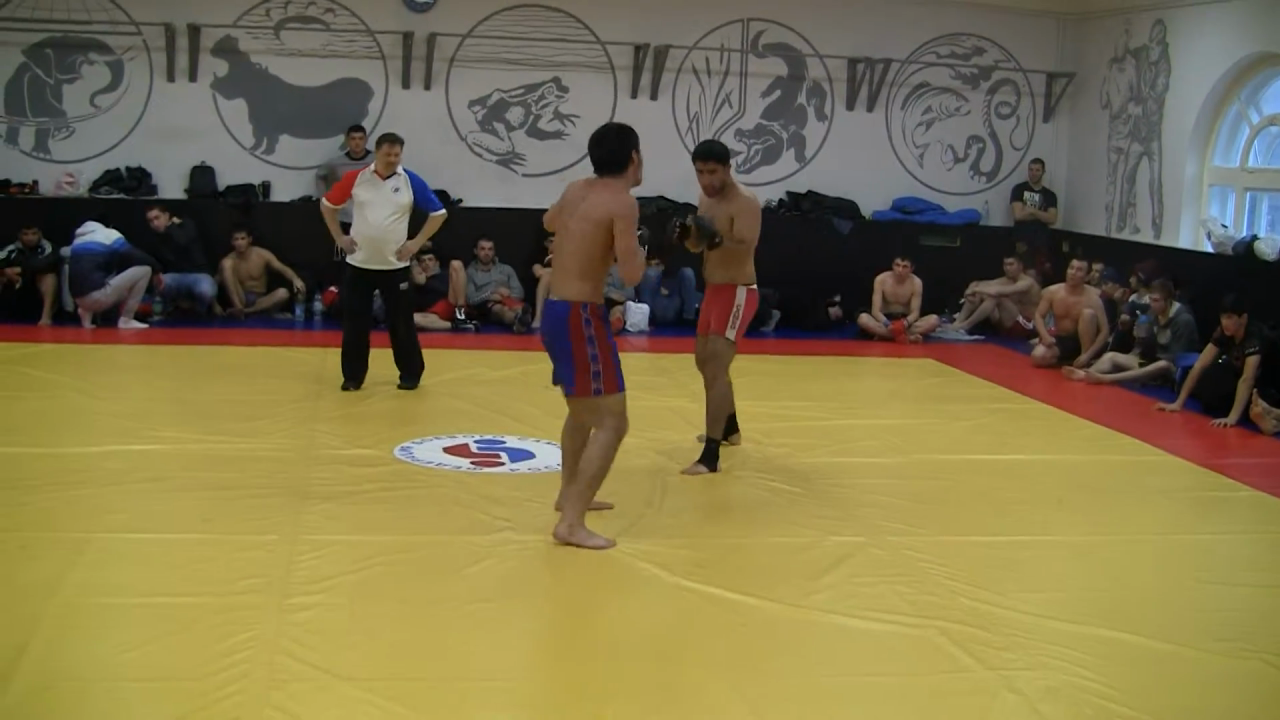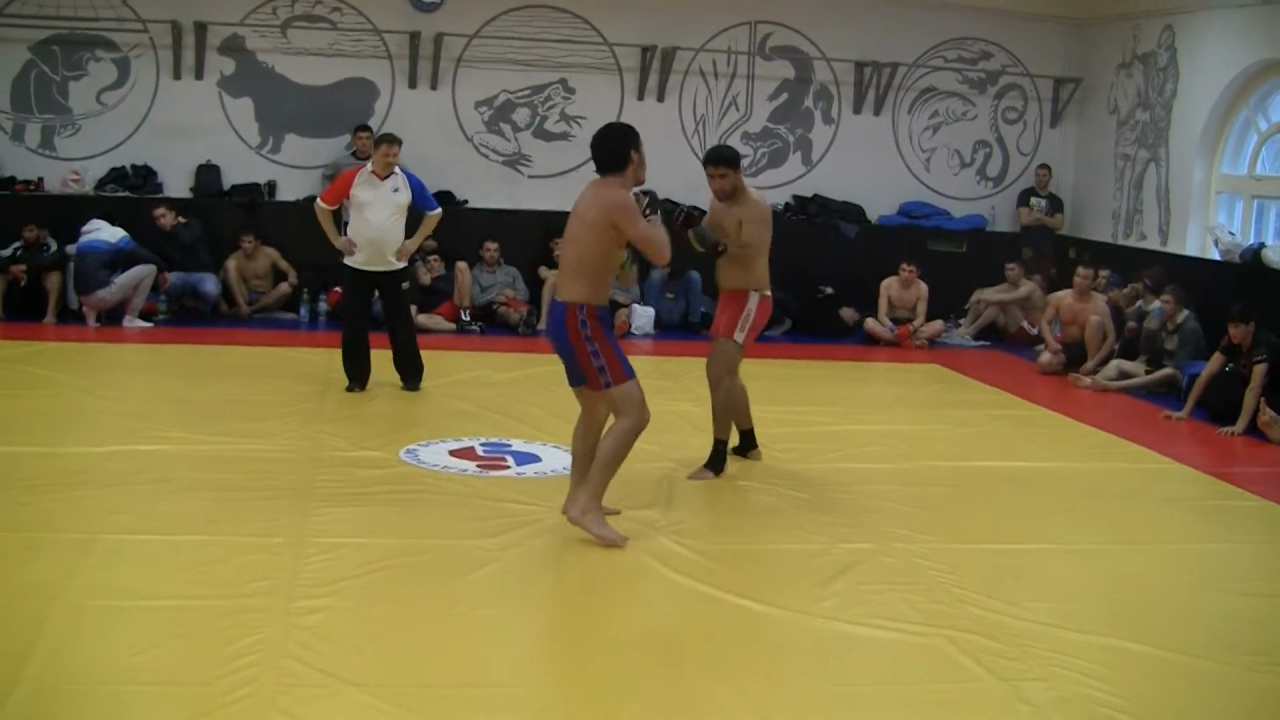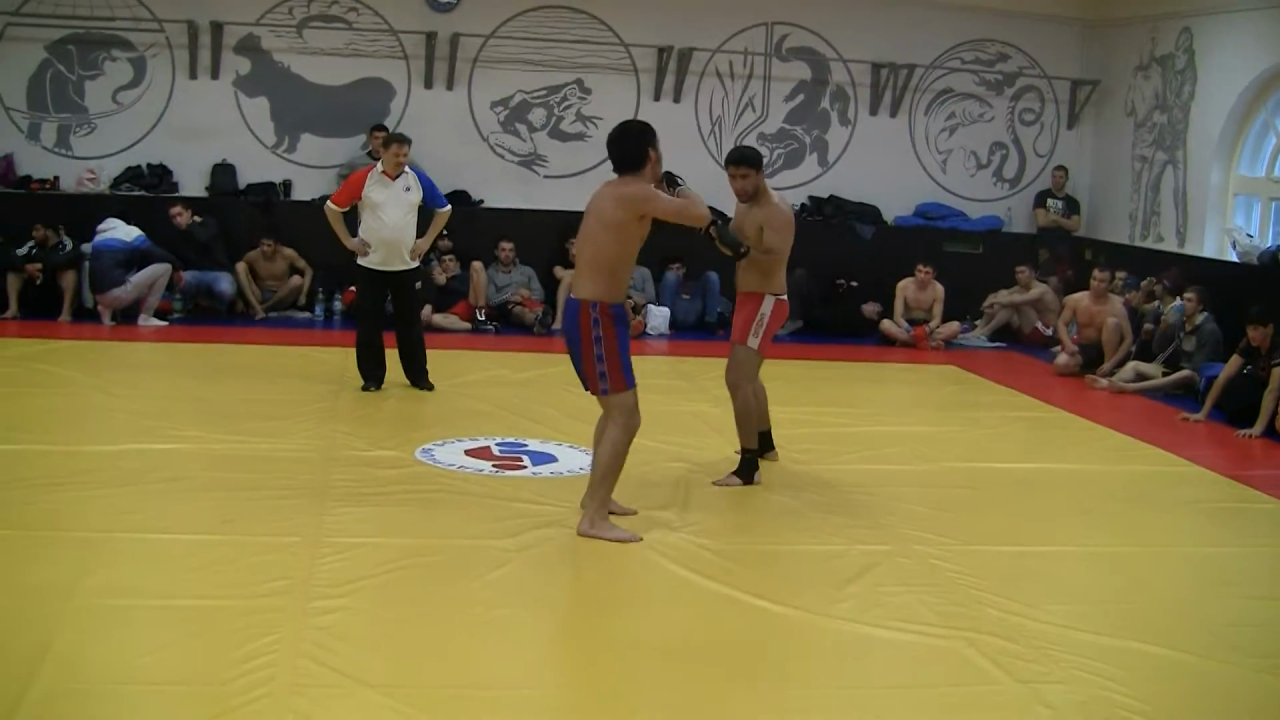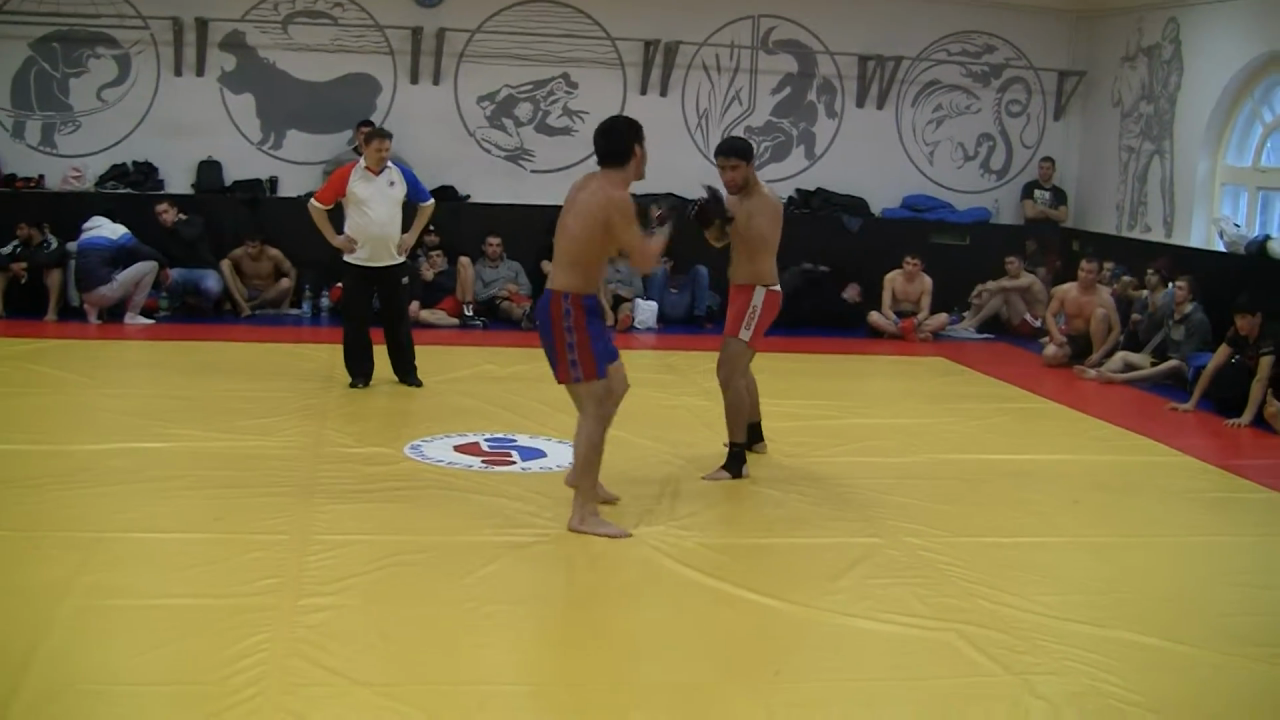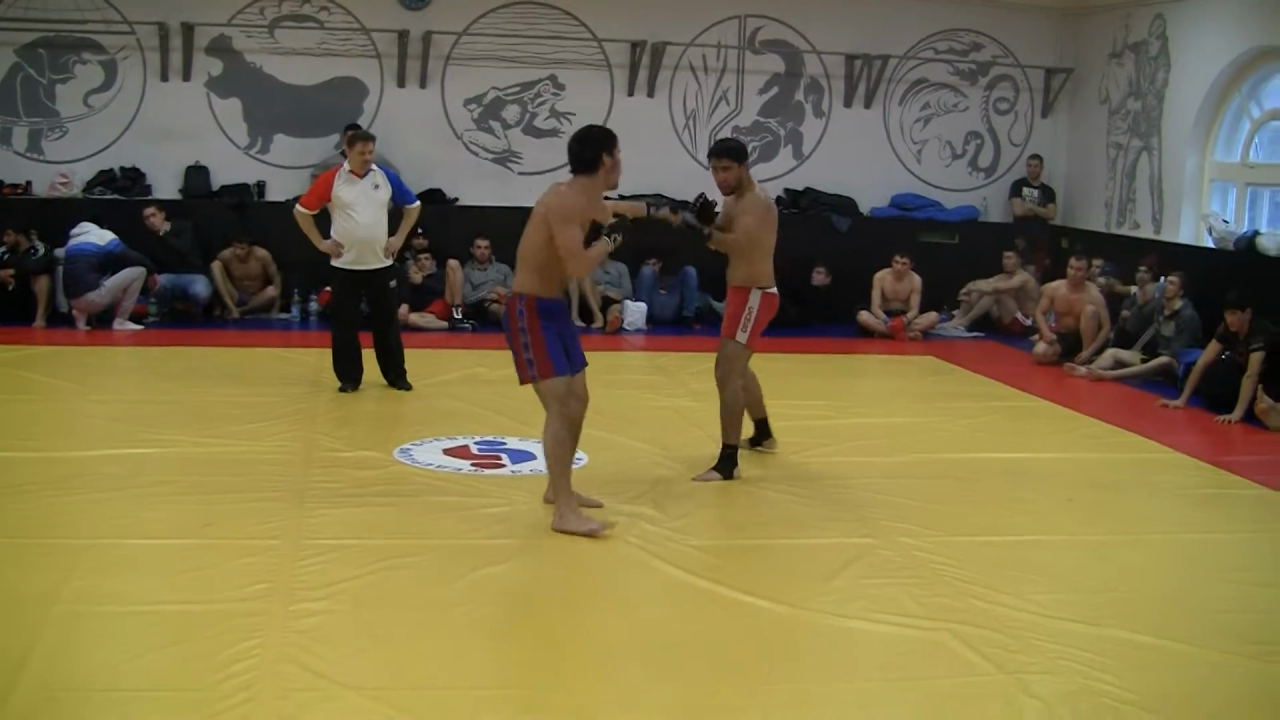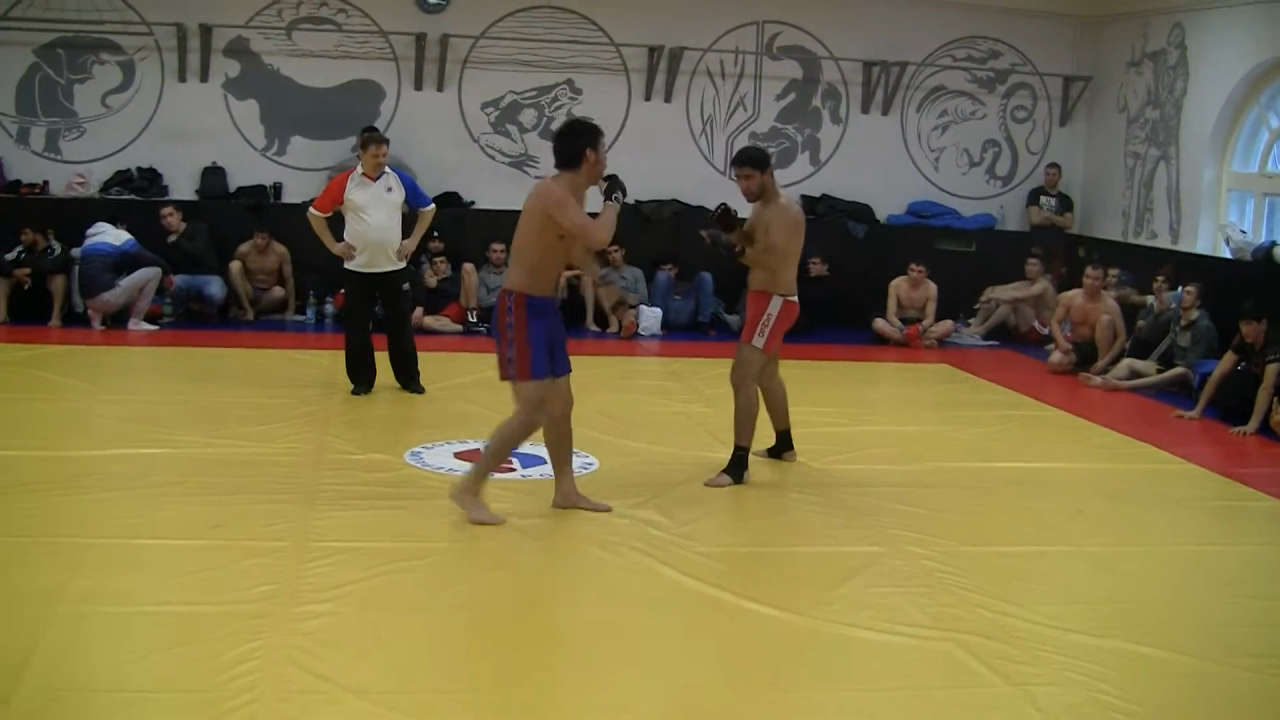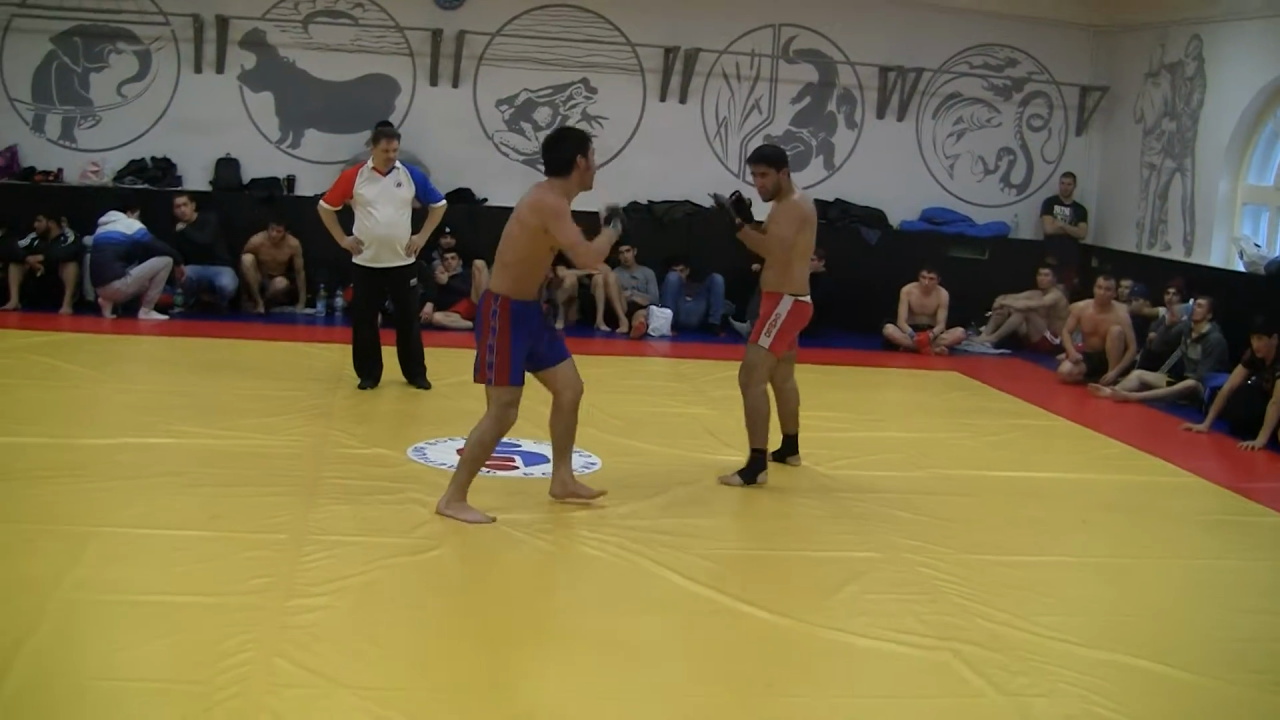
dt=0.2s
person 1, frame 1
left shoulder: (577, 190)
right shoulder: (622, 203)
left elbow: (551, 223)
right elbow: (631, 274)
right wrist: (637, 246)
left hip: (556, 310)
right hip: (579, 317)
left knee: (582, 409)
right knee: (611, 423)
left ankle: (572, 493)
right ankle: (572, 523)
person 1, frame 2
left shoulder: (596, 191)
right shoulder: (617, 199)
right elbow: (661, 255)
right wrist: (654, 219)
left hip: (570, 313)
right hip: (580, 319)
left knee: (595, 409)
right knee: (634, 413)
left ankle: (579, 496)
right ankle: (586, 506)
person 1, frame 3
left shoulder: (610, 191)
right shoulder: (635, 195)
right elbow: (699, 215)
right wrist: (679, 188)
left hip: (588, 311)
right hip: (595, 317)
left knee: (617, 409)
right knee: (625, 420)
left ankle: (596, 495)
right ankle: (593, 518)
person 1, frame 4
left shoulder: (589, 184)
right shoulder: (615, 198)
right elbow: (645, 261)
right wrist: (661, 231)
left hip: (580, 303)
right hip: (568, 309)
left knee: (615, 387)
right knee: (595, 407)
left ankle: (582, 477)
right ankle: (583, 513)
person 1, frame 5
left shoulder: (585, 196)
right shoulder: (566, 201)
left elbow: (609, 210)
right elbow: (577, 268)
left wrist: (653, 212)
right wrist: (608, 240)
left hip: (553, 307)
right hip: (529, 311)
left knee: (577, 399)
right knee: (560, 405)
left ankle: (558, 488)
right ankle: (566, 513)
person 1, frame 6
left shoulder: (570, 194)
right shoulder: (555, 195)
left elbow: (577, 250)
right elbow: (598, 238)
right wrist: (614, 199)
left hip: (546, 307)
right hip: (521, 309)
left knee: (561, 403)
right knee: (531, 411)
left ankle: (566, 489)
right ankle: (469, 489)
person 1, frame 7
left shoulder: (551, 199)
right shoulder: (547, 203)
right elbow: (590, 258)
left wrist: (545, 289)
right wrist: (612, 227)
left hip: (530, 308)
right hip: (504, 312)
left knee: (570, 389)
right knee: (502, 413)
left ankle: (563, 480)
right ankle: (453, 498)
person 2, frame 1
left shoulder: (744, 202)
right shoulder: (706, 198)
left elbow: (745, 252)
right elbow: (697, 245)
left wrist: (715, 239)
right wrist: (685, 233)
left hip: (737, 294)
right hip: (715, 291)
left knee: (715, 371)
right knee: (706, 363)
left ankle: (711, 455)
right ankle: (729, 426)
person 2, frame 2
left shoulder: (755, 207)
right shoulder: (719, 203)
left elbow: (750, 256)
right elbow: (703, 242)
left wrist: (718, 248)
right wrist: (691, 225)
left hip: (750, 299)
right hip: (730, 297)
left knee: (718, 372)
right knee: (725, 373)
left ankle: (717, 458)
right ankle: (748, 443)
person 2, frame 3
left shoulder: (776, 211)
right shoulder: (743, 205)
left elbow: (773, 262)
left wrist: (742, 251)
left hip: (766, 303)
right hip: (748, 299)
left knee: (737, 379)
right knee: (748, 376)
left ankle: (749, 467)
right ankle: (764, 444)
person 2, frame 4
left shoulder: (765, 201)
right shoulder: (733, 197)
left elbow: (757, 246)
right elbow: (718, 240)
left wrist: (726, 218)
right wrist: (707, 221)
left hip: (758, 294)
right hip: (743, 291)
left knee: (729, 372)
right knee: (739, 368)
left ankle: (737, 461)
right ankle: (754, 436)
person 2, frame 5
left shoulder: (758, 202)
right shoulder: (733, 199)
left elbow: (738, 244)
right elbow: (718, 235)
left wrist: (702, 228)
right wrist: (707, 219)
left hip: (755, 296)
right hip: (743, 293)
left knee: (727, 373)
right knee: (738, 368)
left ankle: (728, 462)
right ankle: (763, 434)
person 2, frame 6
left shoulder: (783, 211)
right shoulder: (762, 206)
left elbow: (772, 261)
right elbow: (750, 243)
left wrist: (732, 245)
right wrist: (732, 228)
left hip: (774, 302)
right hip: (764, 299)
left knee: (742, 376)
right knee: (766, 374)
left ankle: (738, 466)
right ankle: (784, 445)
person 2, frame 7
left shoulder: (793, 207)
right shoulder: (790, 204)
left elbow: (773, 250)
right elbow: (769, 240)
left wrist: (739, 221)
right wrist: (744, 218)
left hip: (786, 303)
right hip: (789, 301)
left knee: (751, 378)
right knee: (782, 377)
left ankle: (756, 466)
right ankle: (789, 448)
person 3, frame 1
left shoulder: (411, 182)
right shoulder: (355, 178)
left elbow: (438, 213)
right elbow: (328, 205)
left wrist: (417, 242)
right wrist: (339, 237)
left hip: (395, 265)
right hip: (359, 264)
left knee: (401, 323)
right knee: (355, 323)
left ankle: (411, 375)
right ankle: (353, 376)
person 3, frame 2
left shoulder: (408, 181)
right shoulder: (352, 178)
left elbow: (434, 212)
right elbow: (322, 205)
left wrist: (415, 242)
right wrist: (336, 239)
left hip: (394, 266)
right hip: (357, 265)
left knee: (401, 323)
right knee: (354, 324)
left ankle: (411, 376)
right ankle: (357, 377)
person 3, frame 3
left shoulder: (418, 180)
right shoulder: (363, 178)
left elbow: (444, 209)
right elbow: (332, 207)
left wrist: (427, 240)
right wrist: (348, 240)
left hip: (407, 265)
right hip: (371, 265)
left knee: (410, 323)
right knee: (368, 324)
left ankle: (418, 375)
right ankle: (372, 377)
person 3, frame 4
left shoulder: (402, 175)
right shoulder: (346, 175)
left elbow: (427, 203)
right elbow: (316, 205)
left wrist: (413, 235)
right wrist: (333, 238)
left hip: (393, 261)
right hip: (357, 262)
left knee: (398, 319)
right knee: (356, 320)
left ankle: (407, 372)
right ankle: (360, 374)
person 3, frame 5
left shoulder: (386, 177)
right shoulder: (331, 180)
left elbow: (413, 205)
right elbow: (301, 210)
left wrist: (400, 237)
right wrist: (320, 242)
left hip: (381, 264)
right hip: (345, 265)
left knee: (386, 322)
right knee: (344, 324)
left ankle: (396, 376)
right ankle: (349, 378)
person 3, frame 6
left shoulder: (400, 180)
right shoulder: (344, 182)
left elbow: (428, 208)
right elbow: (315, 213)
left wrist: (414, 240)
right wrist: (333, 245)
left hip: (394, 267)
right hip: (358, 268)
left knee: (400, 324)
right knee: (357, 326)
left ankle: (409, 378)
right ankle: (362, 380)
person 3, frame 7
left shoulder: (411, 175)
right shoulder: (354, 176)
left elbow: (439, 204)
right elbow: (325, 206)
left wrist: (423, 236)
right wrist: (342, 239)
left hip: (402, 262)
right hip: (366, 263)
left knee: (408, 319)
right knee: (364, 321)
left ankle: (416, 374)
right ankle: (368, 375)
